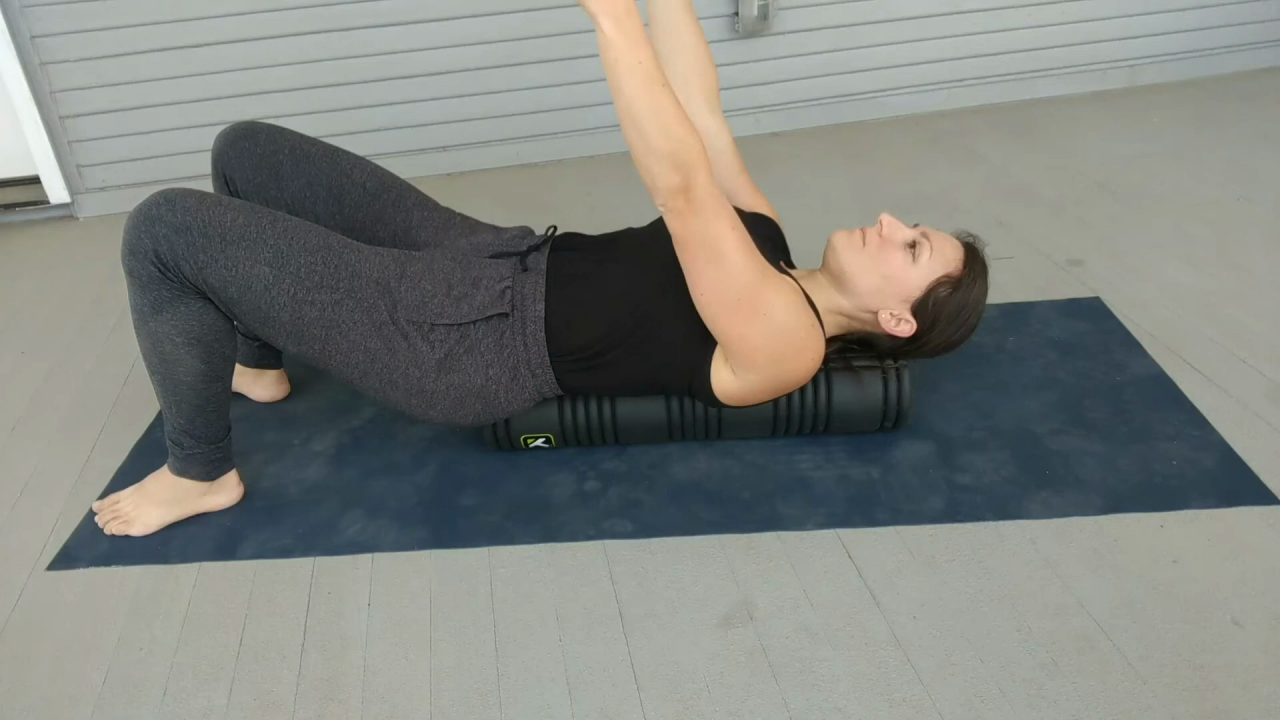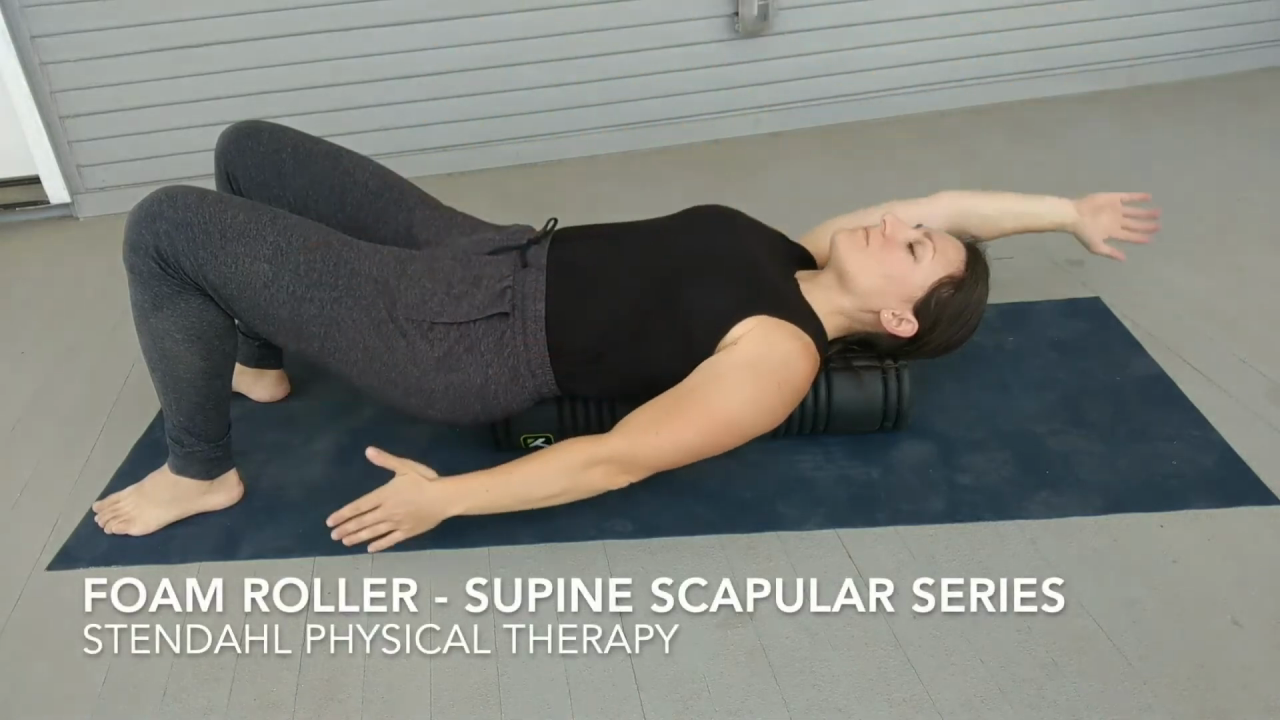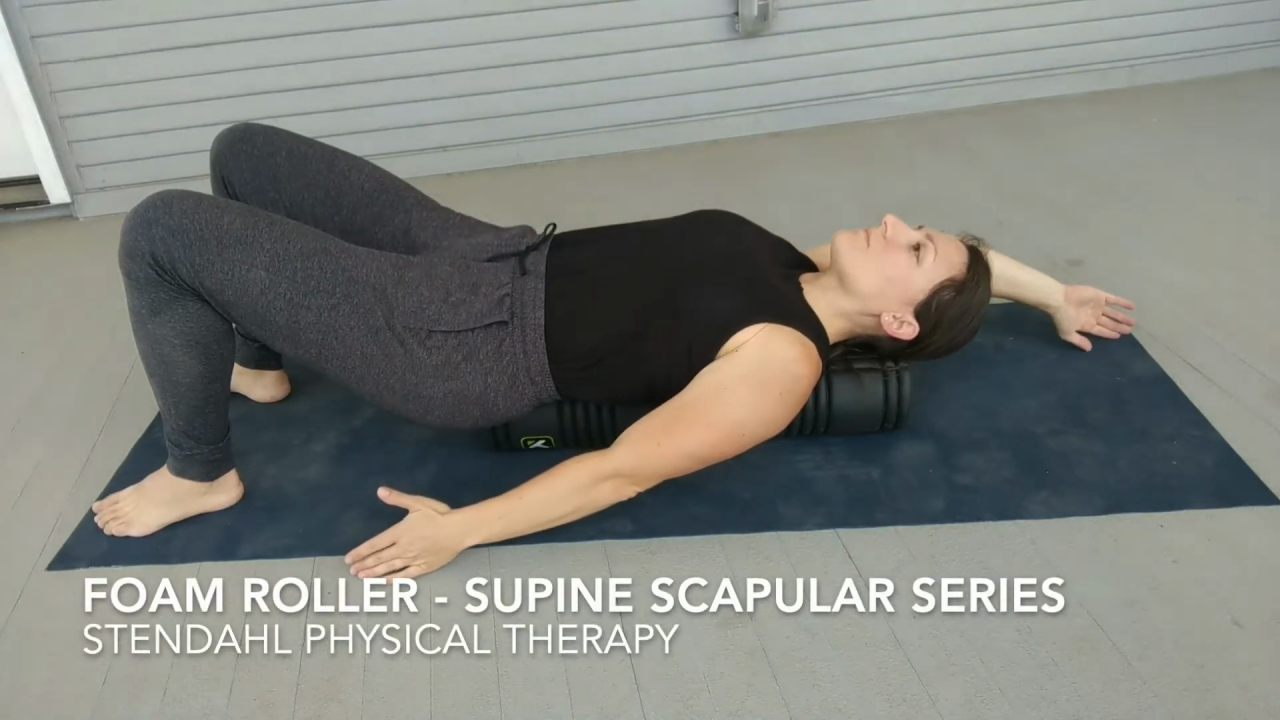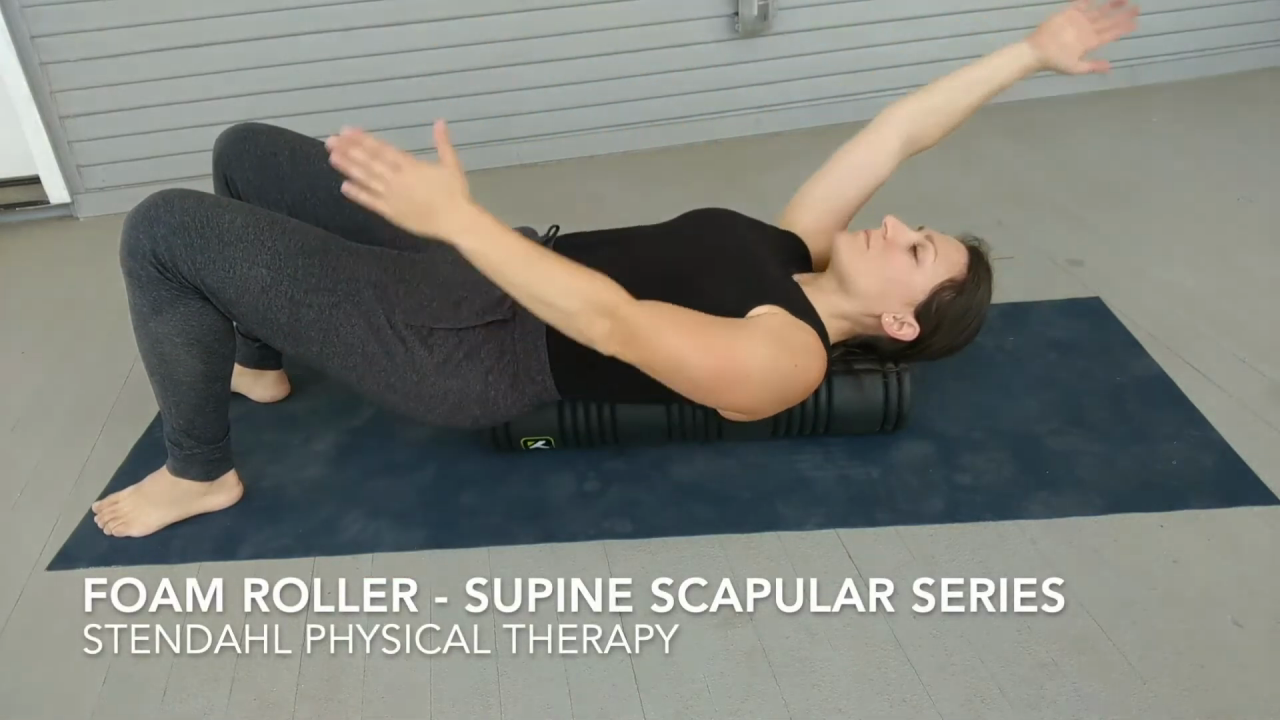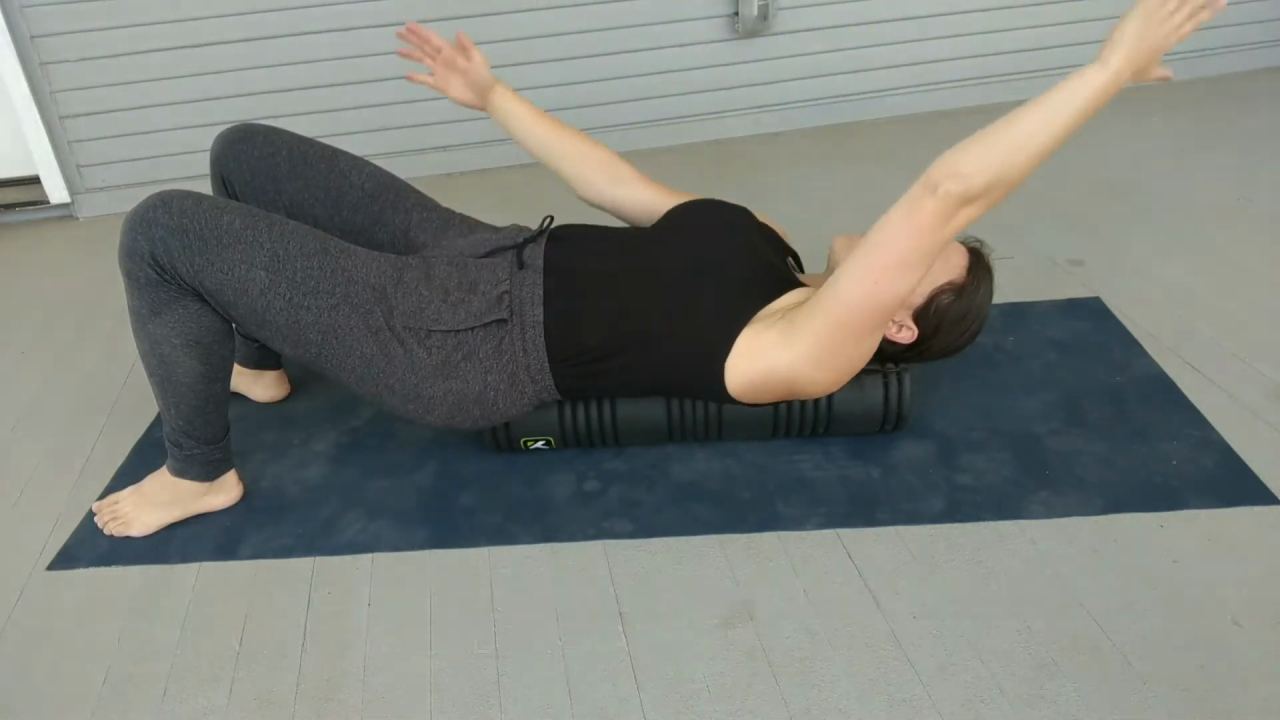
dt=1s
person 1, frame 1
left shoulder: (785, 339)
right shoulder: (762, 235)
left elbow: (680, 186)
right elbow: (700, 119)
left hip: (468, 343)
right hip: (493, 263)
left knee: (162, 229)
right knee: (243, 149)
left ankle: (199, 475)
right ankle: (254, 361)
person 1, frame 2
left shoulder: (780, 358)
right shoulder: (805, 264)
left elbow: (614, 460)
right elbow: (939, 200)
left wrist: (441, 496)
left hip: (469, 342)
right hip: (498, 259)
left knee: (165, 226)
right knee: (246, 150)
left ankle: (200, 473)
right ankle: (254, 358)
person 1, frame 3
left shoulder: (782, 364)
right shoulder: (810, 272)
left elbow: (623, 471)
right elbow: (959, 241)
left wrist: (457, 530)
left hip: (469, 350)
right hip: (498, 260)
left knee: (160, 230)
right knee: (244, 151)
left ankle: (199, 475)
right ankle: (254, 362)
person 1, frame 4
left shoulder: (787, 355)
right shoulder: (811, 256)
left elbow: (616, 327)
right elbow: (894, 131)
left wrist: (454, 220)
left hip: (481, 349)
right hip: (505, 274)
left knee: (164, 230)
right knee: (245, 150)
left ankle: (201, 474)
right ankle: (263, 359)
person 1, frame 5
left shoulder: (807, 355)
right shoulder: (764, 254)
left elbow: (946, 194)
right elbow: (614, 182)
right wrist: (494, 98)
left hip: (469, 344)
right hip: (494, 258)
left knee: (161, 230)
right knee: (245, 153)
left ankle: (201, 473)
right ankle: (253, 358)
